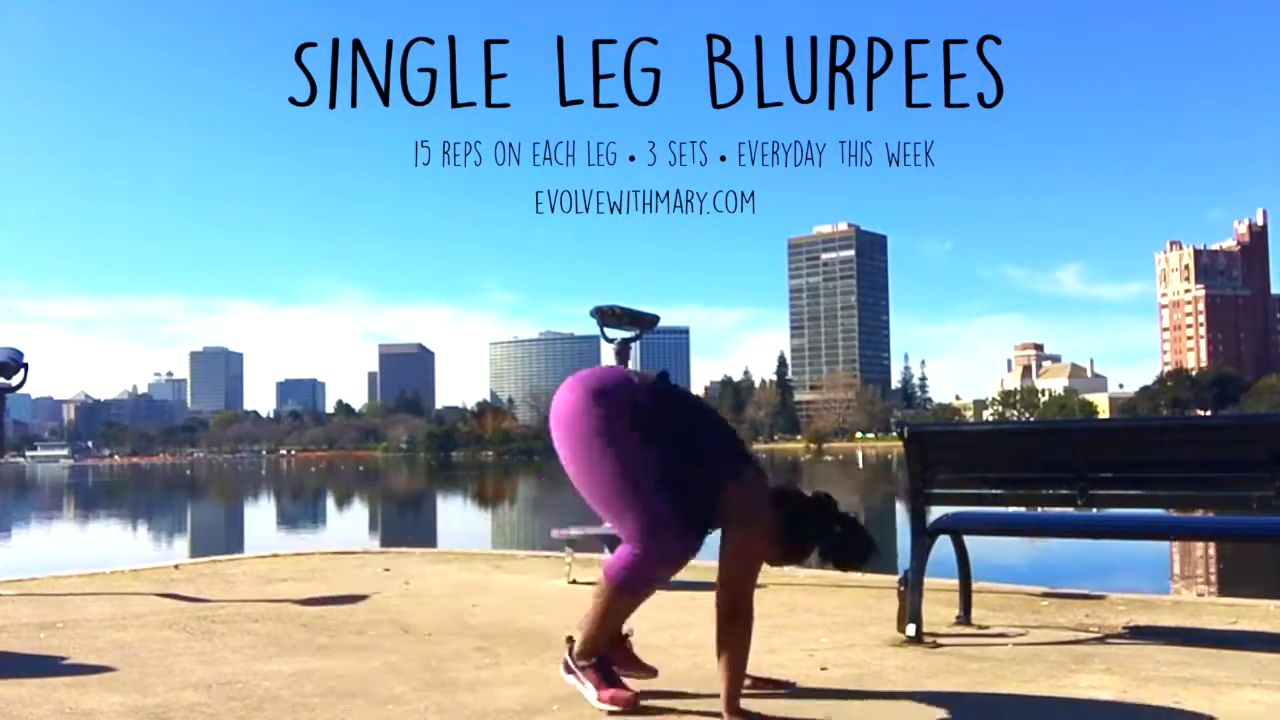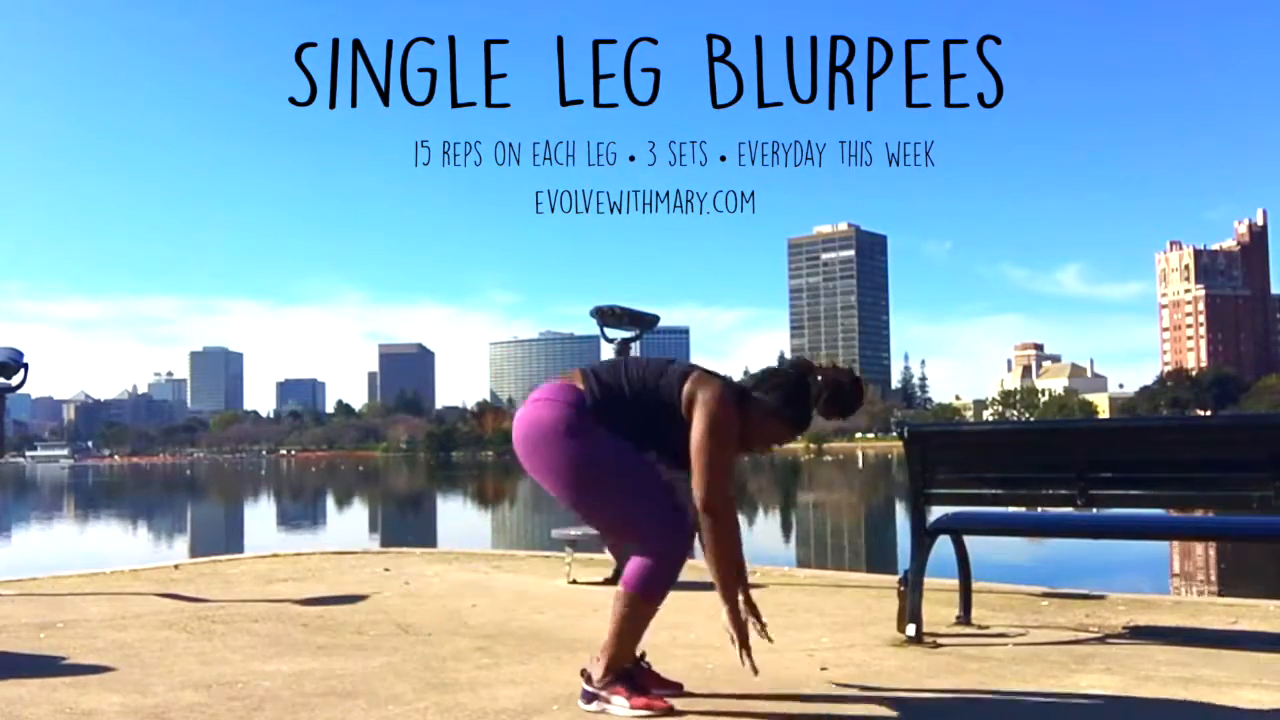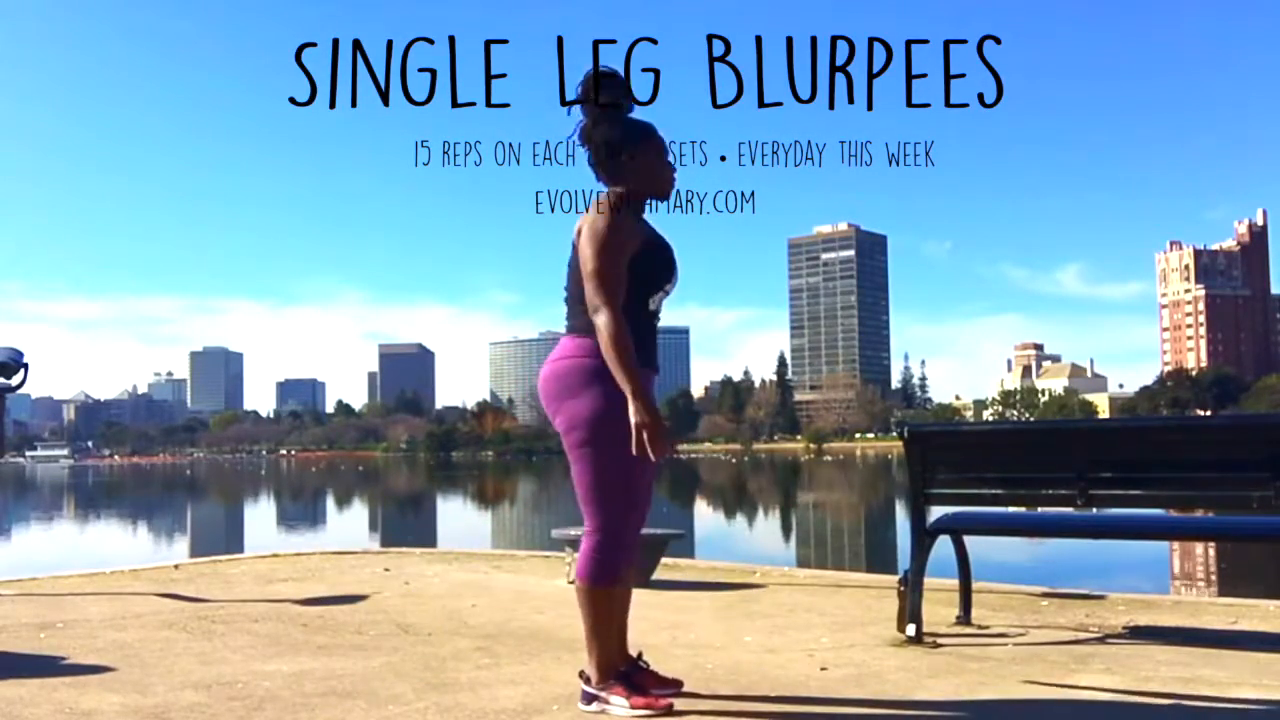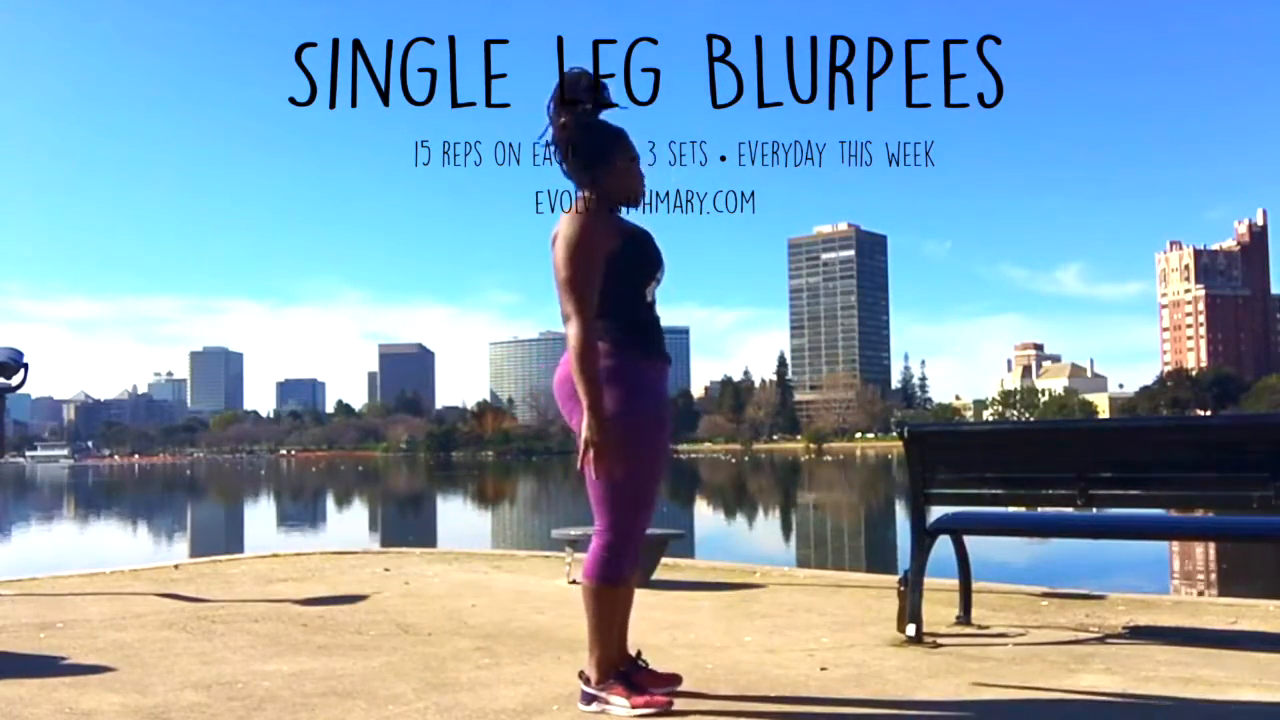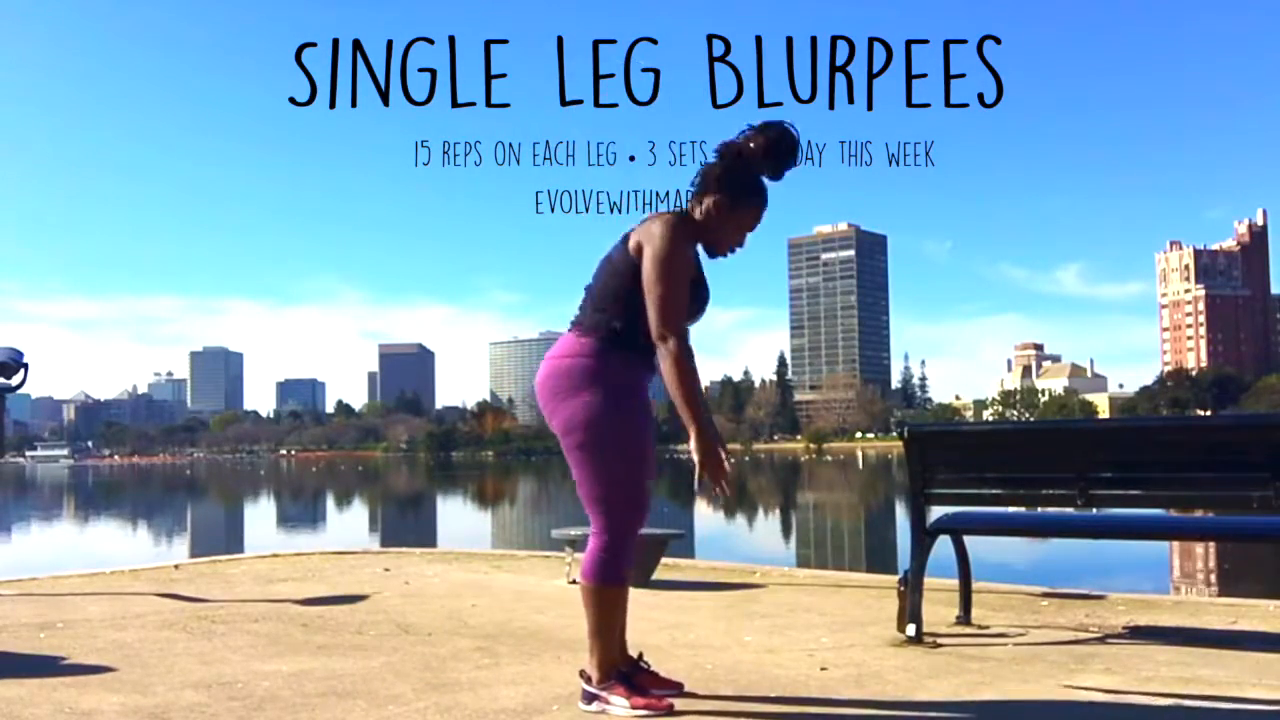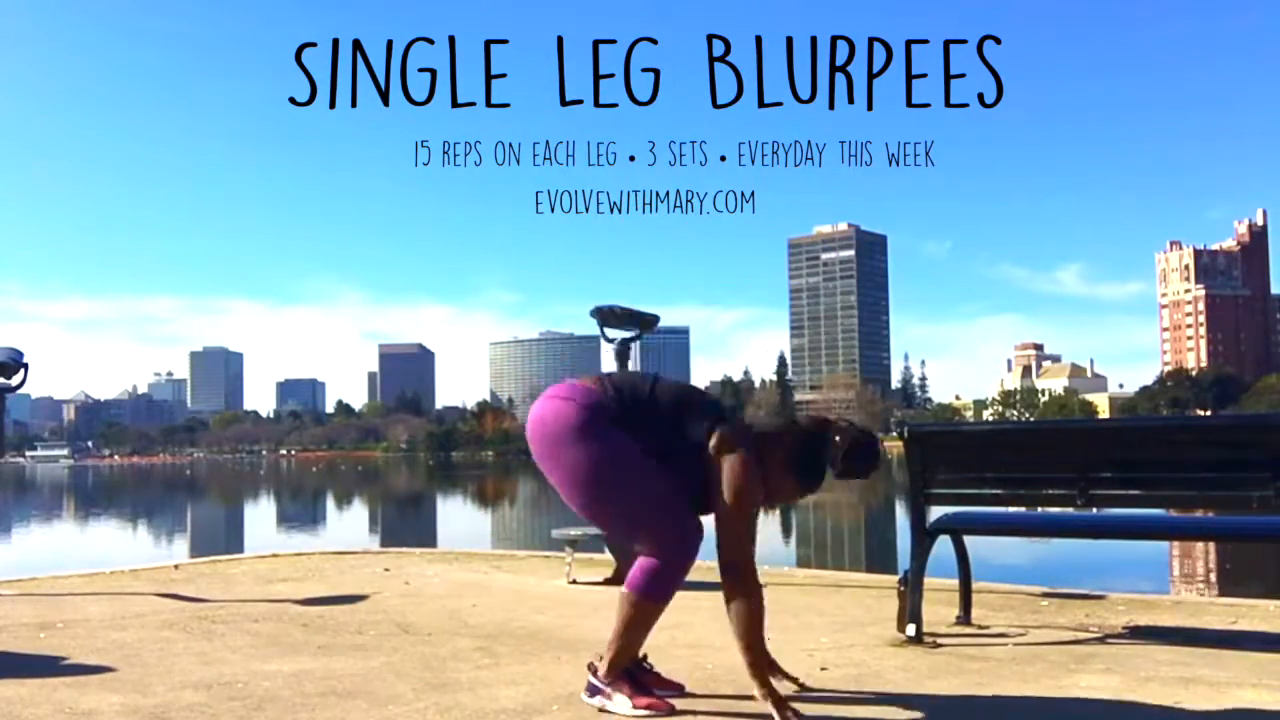
dt=0.4s
person 1, frame 1
left shoulder: (744, 500)
right shoulder: (752, 508)
left elbow: (734, 595)
right elbow: (734, 601)
left wrist: (734, 669)
left knee: (671, 543)
right knee: (656, 543)
left ankle: (607, 642)
right ankle: (582, 656)
person 1, frame 2
left shoulder: (724, 410)
right shoulder: (722, 405)
left elbow: (719, 511)
right elbow: (712, 510)
left wrist: (740, 588)
right wrist: (731, 603)
left hip: (572, 420)
right hip: (554, 424)
left knee: (664, 534)
right knee: (665, 540)
left ankle: (620, 662)
right ankle: (604, 678)
person 1, frame 3
left shoulder: (631, 224)
right shoulder: (610, 221)
right elbow: (605, 315)
left wrist: (638, 398)
right wrist: (639, 400)
left hip: (612, 384)
right hip: (592, 380)
left knee: (625, 531)
right knee: (608, 531)
left ankle: (619, 663)
person 1, frame 4
left shoulder: (607, 225)
right shoulder: (584, 224)
right elbow: (580, 325)
right wrist: (595, 413)
left hip: (635, 380)
right hip: (611, 381)
left knee: (627, 529)
right knee: (617, 529)
left ankle: (617, 662)
person 1, frame 5
left shoulder: (680, 247)
right shoulder: (669, 237)
left elbow: (672, 346)
right elbow: (668, 344)
left wrist: (700, 426)
right wrist: (699, 436)
left hip: (603, 377)
right hip: (588, 376)
left knee: (620, 522)
right knee: (615, 527)
left ankle: (618, 665)
person 1, frame 6
left shoulder: (740, 456)
right shoulder: (744, 460)
right elbow: (739, 579)
left wrist: (762, 658)
right wrist: (759, 675)
left hip: (584, 416)
right hip: (570, 423)
left knee: (674, 538)
right knee: (675, 541)
left ankle: (622, 660)
right ankle: (609, 676)
